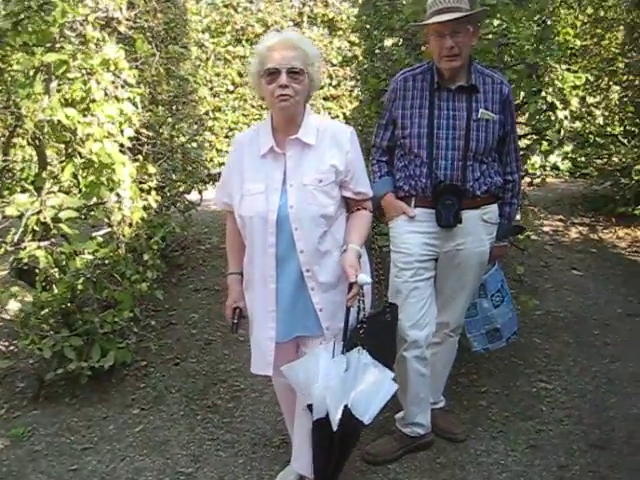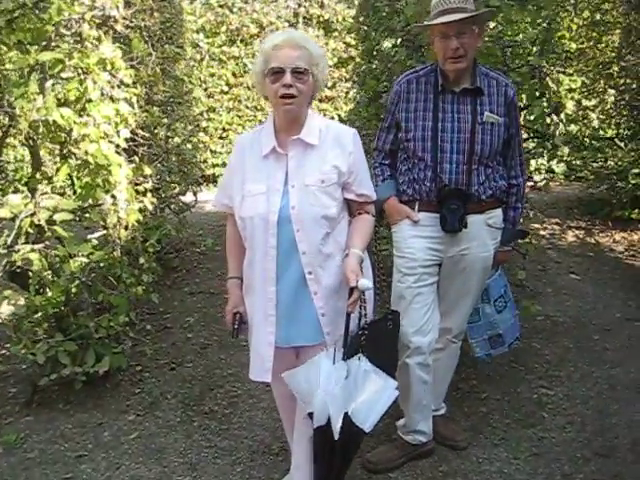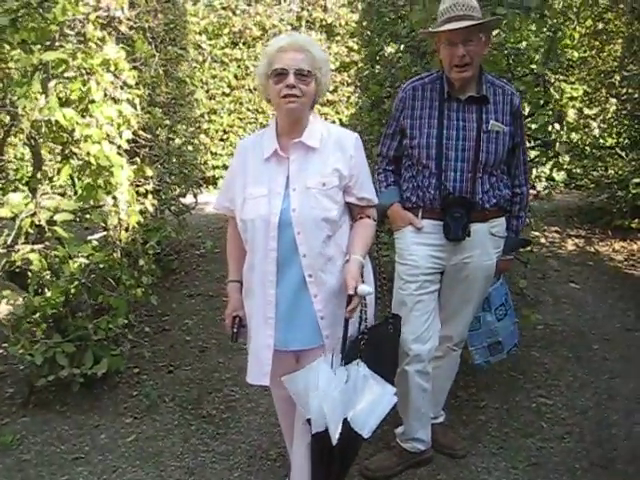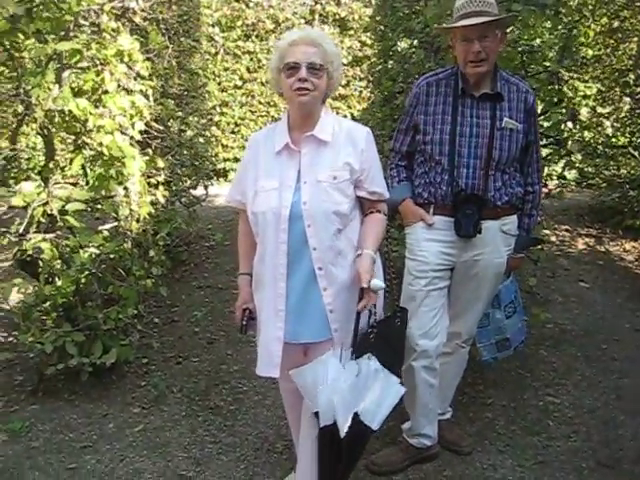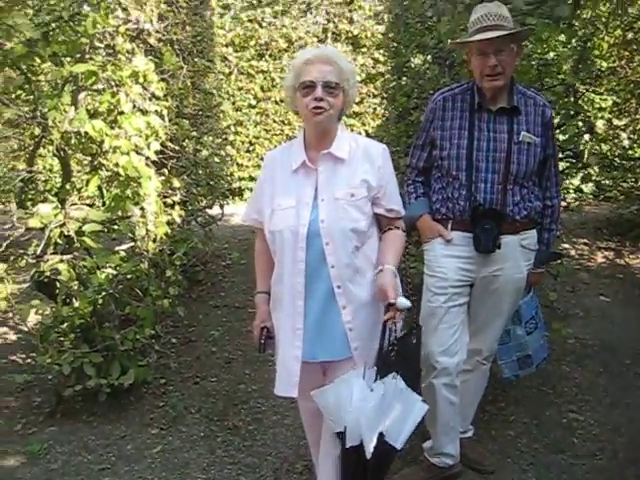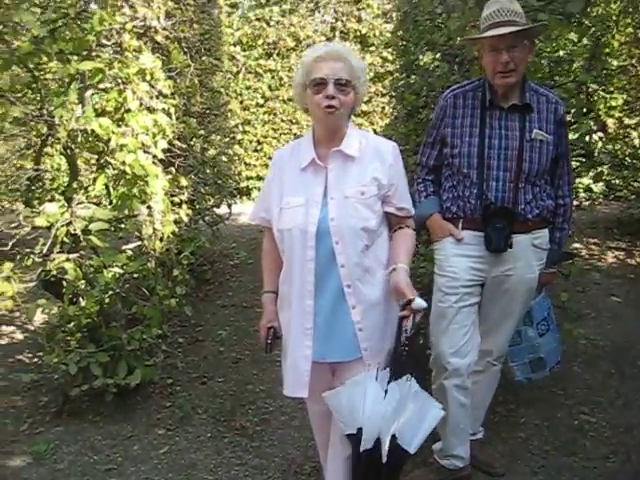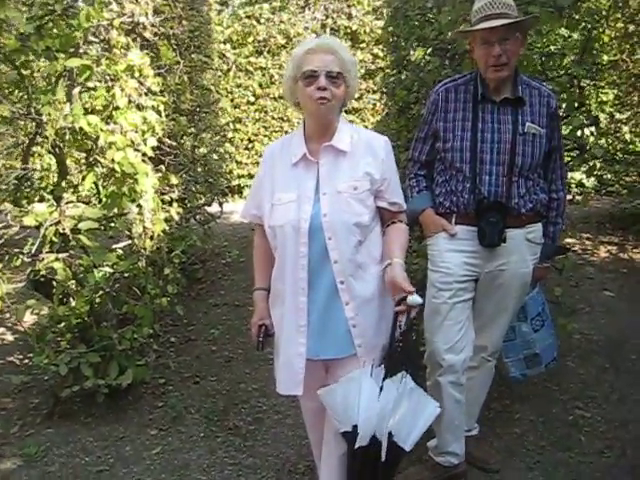
dt=0.2s
person 1, frame 1
left shoulder: (497, 89)
right shoulder: (404, 85)
left elbow: (509, 165)
right elbow: (380, 150)
left wrist: (503, 229)
right wrist: (384, 194)
left hip: (473, 222)
right hip: (414, 219)
left knee: (448, 323)
right knee: (413, 329)
left ankle: (432, 403)
right ankle: (414, 424)
person 1, frame 2
left shoulder: (502, 91)
right shoulder: (407, 87)
left elbow: (513, 168)
right elbow: (382, 153)
left wrist: (507, 232)
right wrist: (387, 198)
left hip: (478, 226)
right hip: (418, 222)
left knee: (451, 329)
right knee: (415, 335)
left ankle: (433, 410)
right ankle: (415, 431)
person 1, frame 3
left shoulder: (507, 100)
right shoulder: (413, 93)
left elbow: (518, 176)
right elbow: (387, 159)
left wrist: (510, 240)
right wrist: (391, 205)
left hip: (481, 235)
right hip: (422, 230)
left knee: (451, 337)
right knee: (415, 342)
left ankle: (432, 417)
right ankle: (414, 440)
person 1, frame 4
left shoulder: (521, 97)
right shoulder: (427, 89)
left elbow: (531, 174)
right elbow: (399, 155)
left wrist: (522, 239)
right wrist: (403, 200)
left hip: (492, 233)
right hip: (433, 226)
left knee: (460, 334)
right knee: (423, 339)
left ankle: (439, 414)
right ankle: (420, 436)
person 1, frame 5
left shoulder: (538, 111)
right shoulder: (443, 104)
left elbow: (549, 189)
right elbow: (415, 171)
left wrist: (540, 256)
right wrist: (420, 216)
left hip: (512, 248)
right hip: (451, 242)
left knee: (480, 351)
right knee: (442, 356)
left ankle: (460, 433)
person 1, frame 6
left shoulder: (550, 108)
right shoulder: (454, 102)
left elbow: (561, 188)
right elbow: (425, 170)
left wrist: (552, 254)
right wrist: (431, 215)
left hip: (523, 247)
right hip: (462, 241)
left knee: (491, 352)
right knee: (452, 357)
left ankle: (470, 435)
person 1, frame 7
left shoulder: (543, 101)
right shoulder: (445, 95)
left elbow: (555, 181)
right elbow: (417, 164)
left wrist: (546, 248)
right wrist: (423, 211)
left hip: (517, 241)
right hip: (454, 236)
left knee: (487, 346)
right knee: (447, 353)
left ankle: (466, 431)
person 2, frame 1
left shoulder: (339, 138)
right shoulder: (244, 145)
left elbow: (360, 205)
right elbow: (235, 218)
left wrist: (351, 250)
right wrist: (235, 277)
left hip: (325, 287)
right hip: (271, 290)
right knee: (285, 379)
person 2, frame 2
left shoulder: (341, 139)
right shoulder: (245, 147)
left elbow: (363, 208)
right elbow: (235, 222)
left wrist: (353, 255)
right wrist: (235, 283)
left hip: (327, 292)
right hip: (271, 296)
right knee: (285, 387)
person 2, frame 3
left shoulder: (344, 144)
right shoulder: (248, 150)
left elbow: (364, 214)
right elbow: (236, 225)
left wrist: (354, 260)
right wrist: (234, 287)
left hip: (327, 298)
right hip: (271, 299)
right knee: (284, 393)
person 2, frame 4
left shoulder: (355, 138)
right shoulder: (260, 144)
left elbow: (375, 208)
right elbow: (248, 218)
left wrist: (366, 255)
right wrist: (245, 279)
left hip: (336, 292)
right hip: (280, 294)
right knee: (293, 387)
person 2, frame 5
left shoulder: (372, 156)
right shoulder: (276, 162)
left elbow: (392, 226)
right elbow: (264, 238)
left wrist: (386, 272)
right wrist: (262, 298)
left hip: (354, 311)
right hip: (298, 313)
right knee: (312, 407)
person 2, frame 6
left shoulder: (382, 153)
right shoulder: (285, 160)
left elbow: (402, 225)
right elbow: (272, 236)
left wrist: (399, 270)
right wrist: (269, 298)
left hip: (364, 313)
right hip: (307, 314)
right knee: (320, 409)
person 2, frame 7
left shoulder: (374, 148)
right shoulder: (275, 156)
left elbow: (395, 219)
right elbow: (263, 231)
left wrist: (394, 266)
right wrist: (260, 295)
left hip: (357, 310)
right hip: (299, 311)
right knee: (314, 408)
